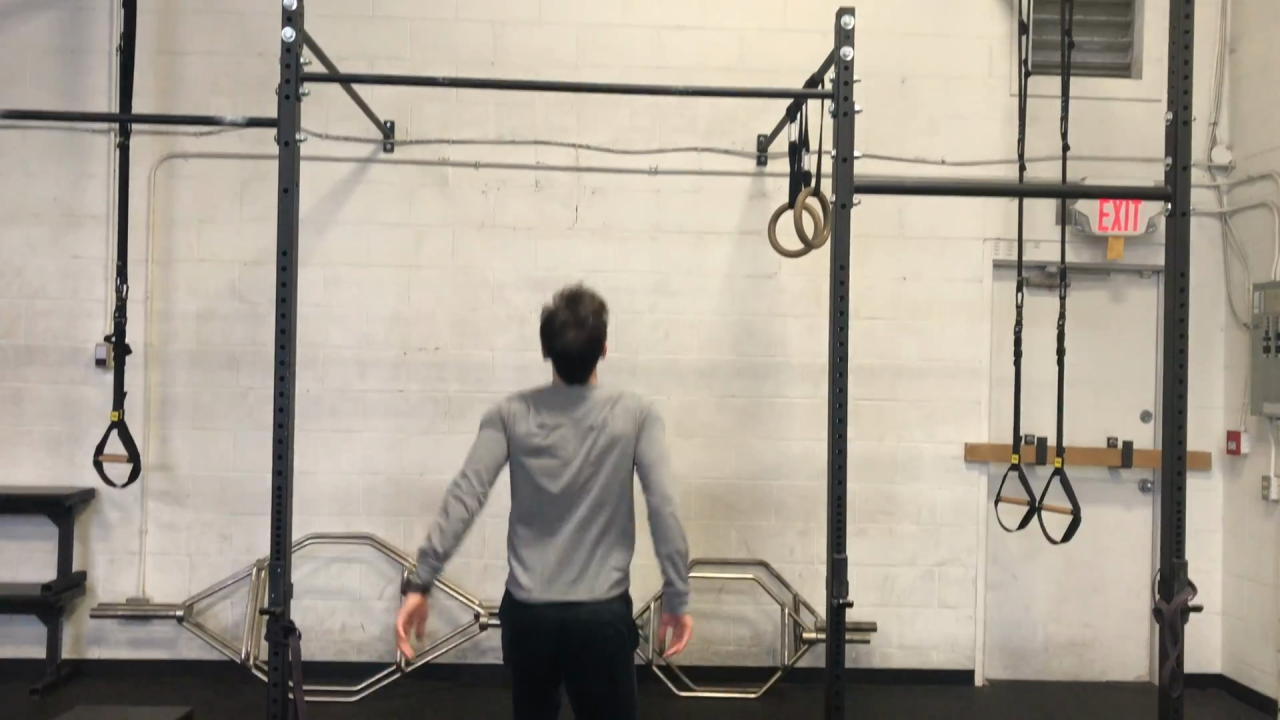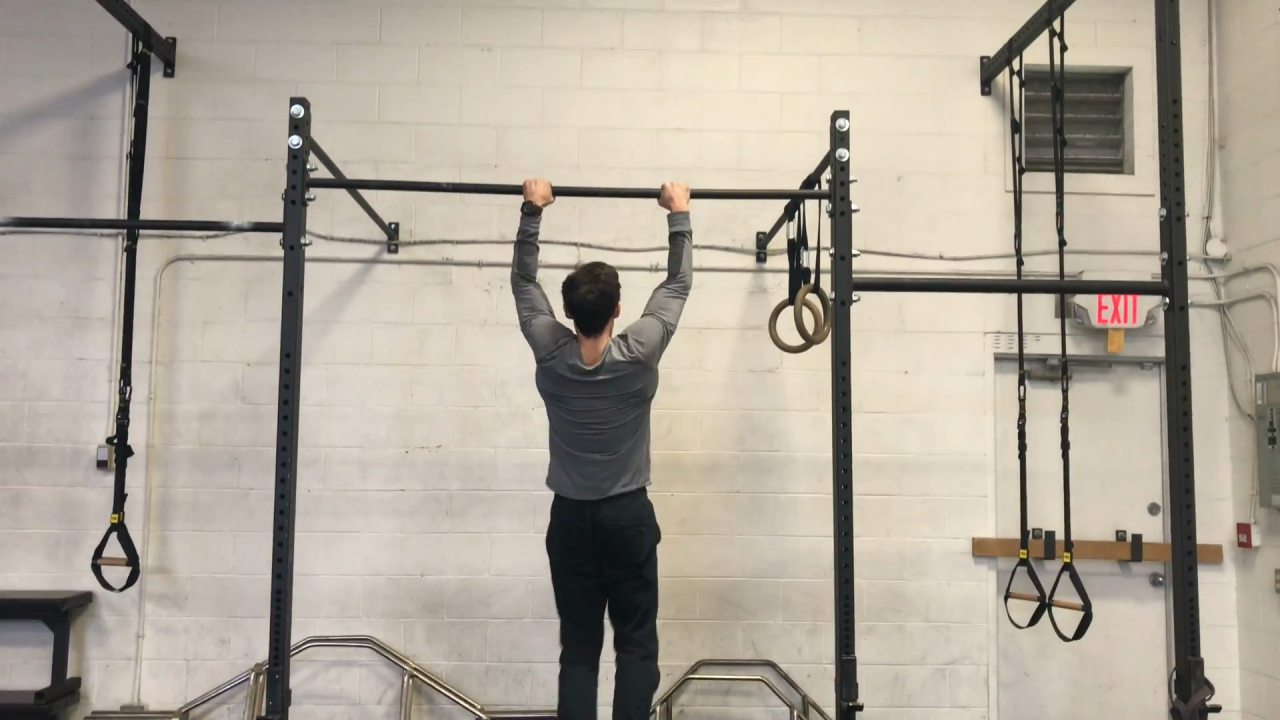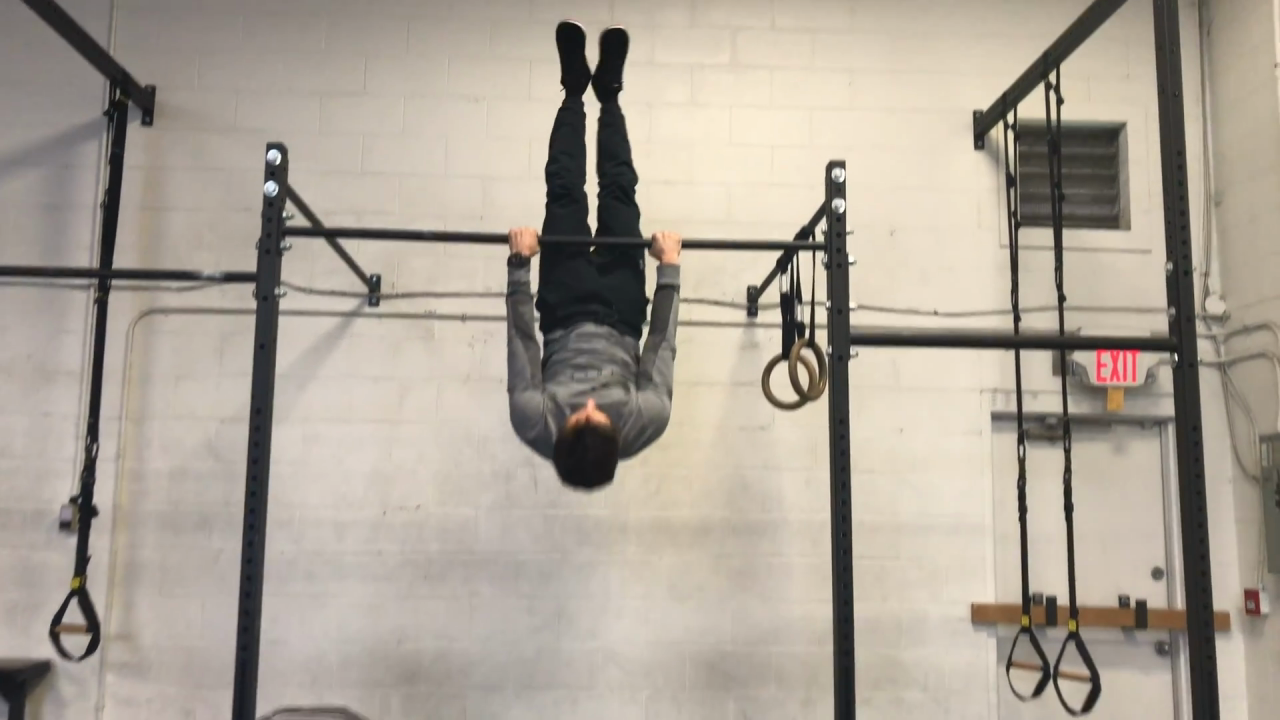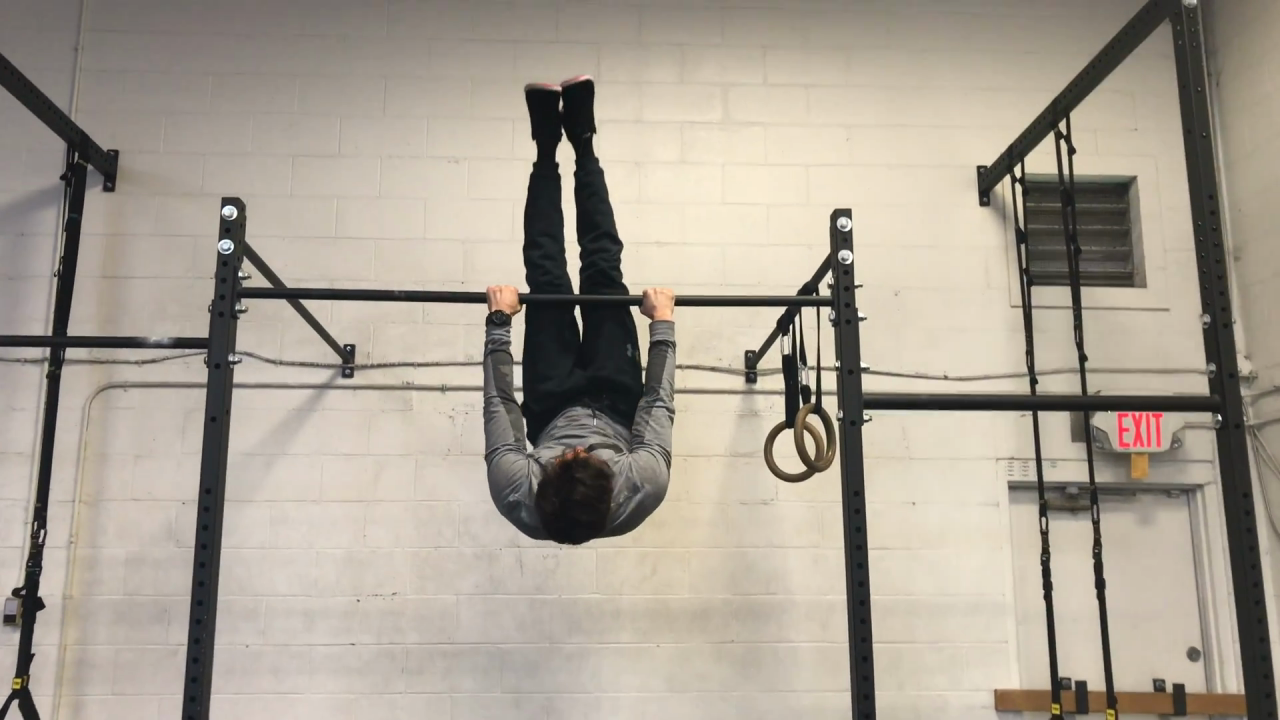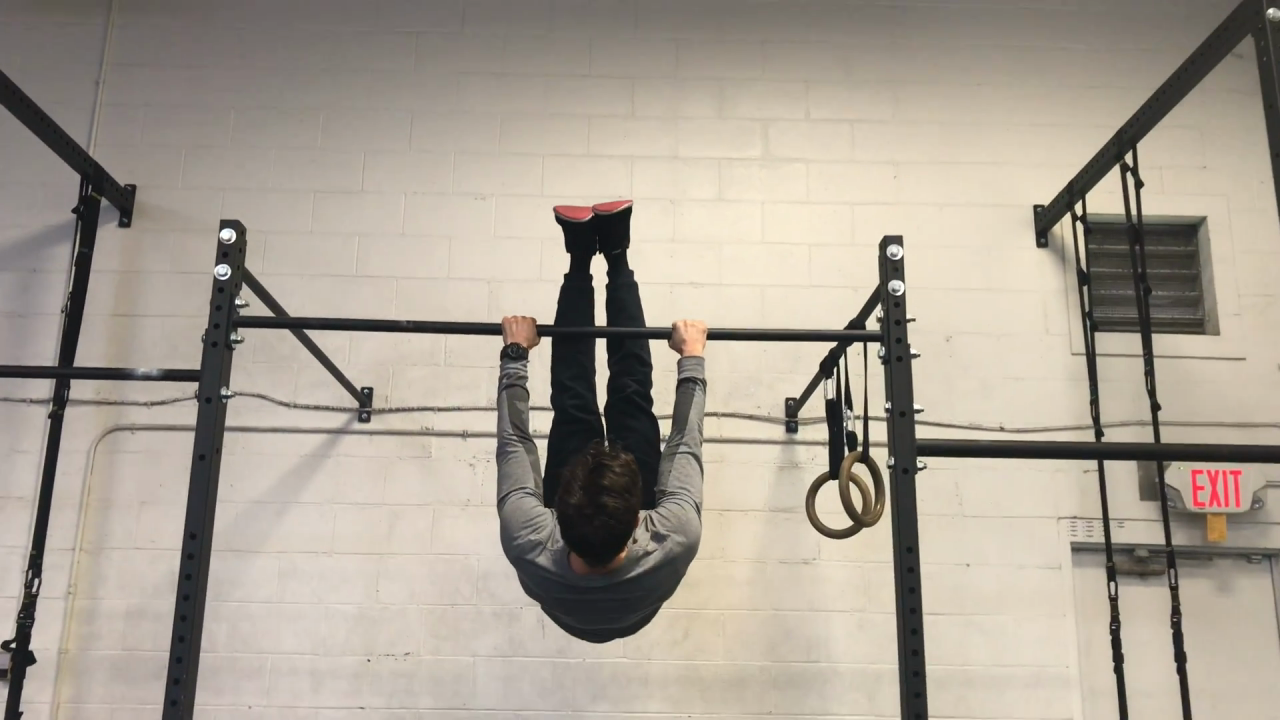
dt=1s
person 1, frame 1
left shoulder: (509, 417)
right shoulder: (636, 416)
left elbow: (463, 495)
right elbow: (664, 506)
left wrist: (419, 584)
right wrist: (677, 598)
left hip: (527, 612)
right hip: (601, 613)
person 1, frame 2
left shoulder: (549, 352)
right shoulder: (640, 353)
left elbow: (523, 280)
right elbow: (678, 283)
left wrist: (531, 210)
right wrist: (679, 215)
left hip: (569, 518)
right hip: (629, 515)
left knee: (578, 648)
right knee: (638, 649)
person 1, frame 3
left shoulder: (535, 428)
right shoulder: (643, 426)
left elbow: (521, 338)
right elbow: (662, 344)
left wrist: (519, 263)
right wrist: (669, 268)
left hip: (565, 318)
right hip: (617, 321)
left knee: (564, 197)
right knee: (618, 198)
left ankle: (575, 90)
right ankle: (608, 94)
person 1, frame 4
left shoulder: (516, 500)
right shoulder: (640, 495)
left elbow: (498, 402)
right elbow: (658, 402)
left wrist: (498, 322)
right wrist: (663, 325)
left hip: (551, 414)
right hip: (614, 411)
left knee: (547, 287)
right knee: (604, 281)
left ankle: (548, 147)
right ankle: (581, 143)
person 1, frame 5
left shoulder: (531, 548)
right shoulder: (670, 548)
left elbow: (514, 441)
right elbow: (685, 444)
left wrist: (515, 355)
right wrist: (691, 360)
left knee: (572, 409)
right knee: (632, 401)
left ankle: (581, 259)
right ankle: (615, 257)
